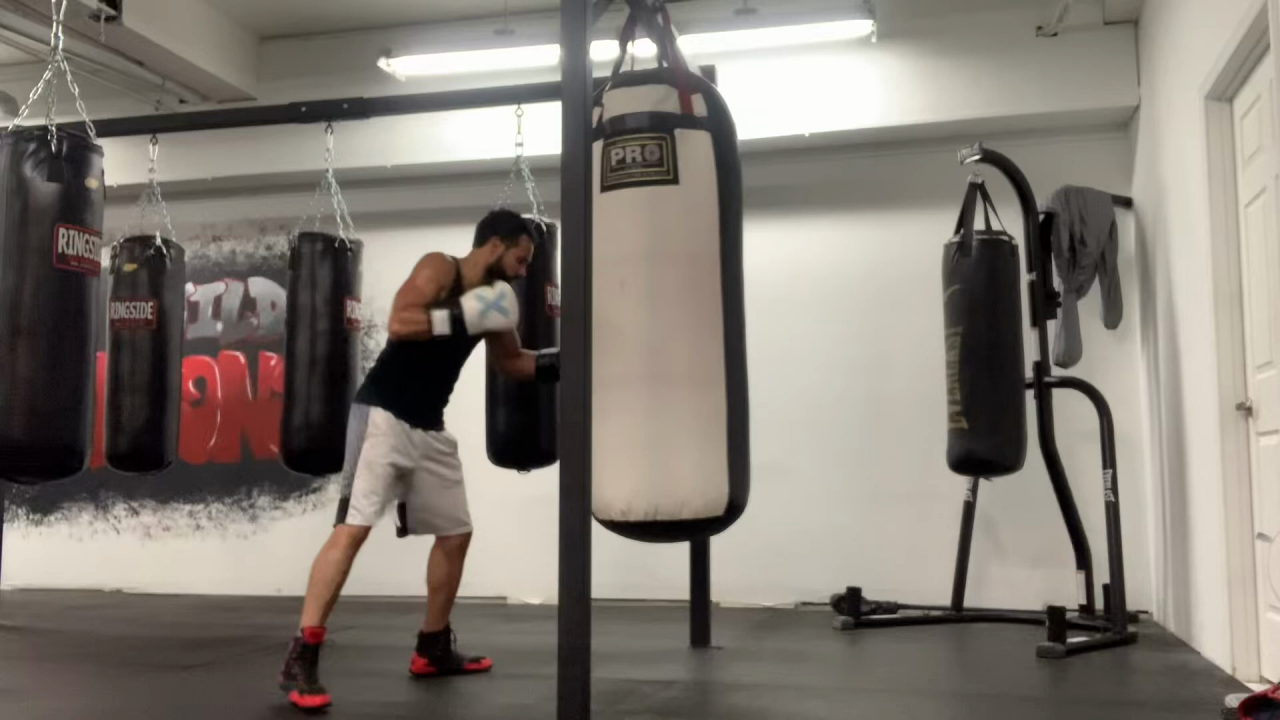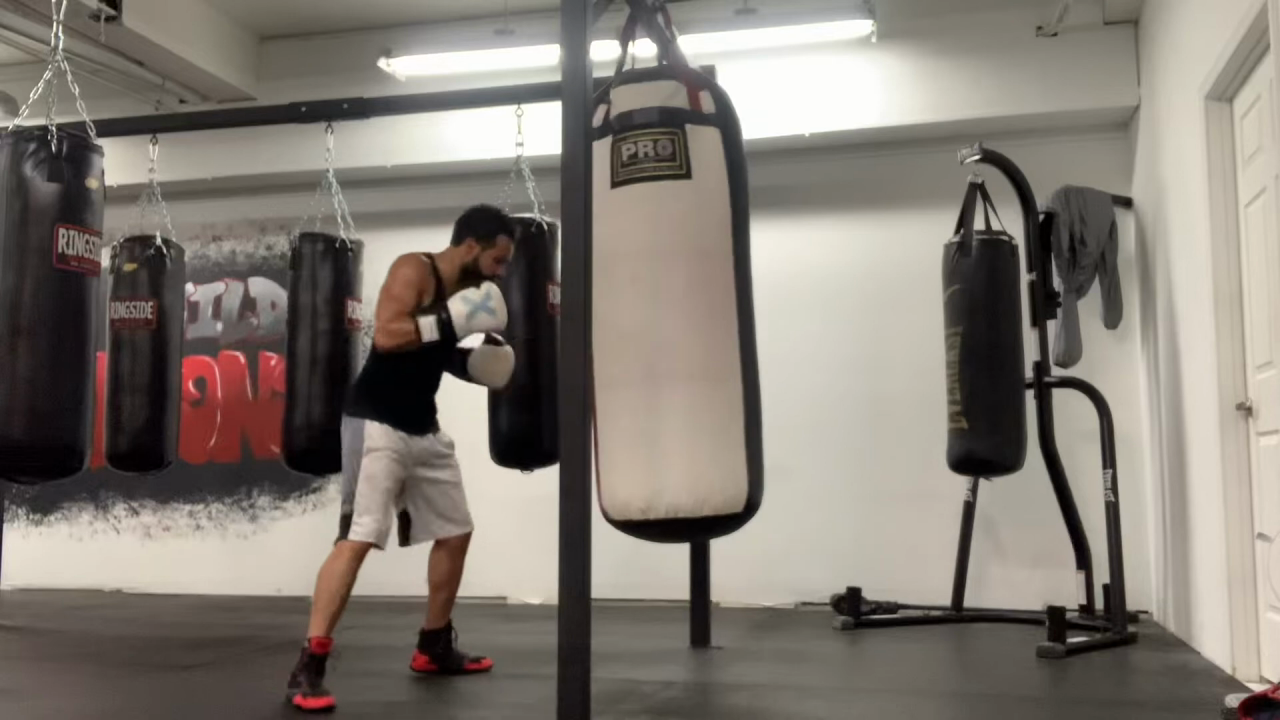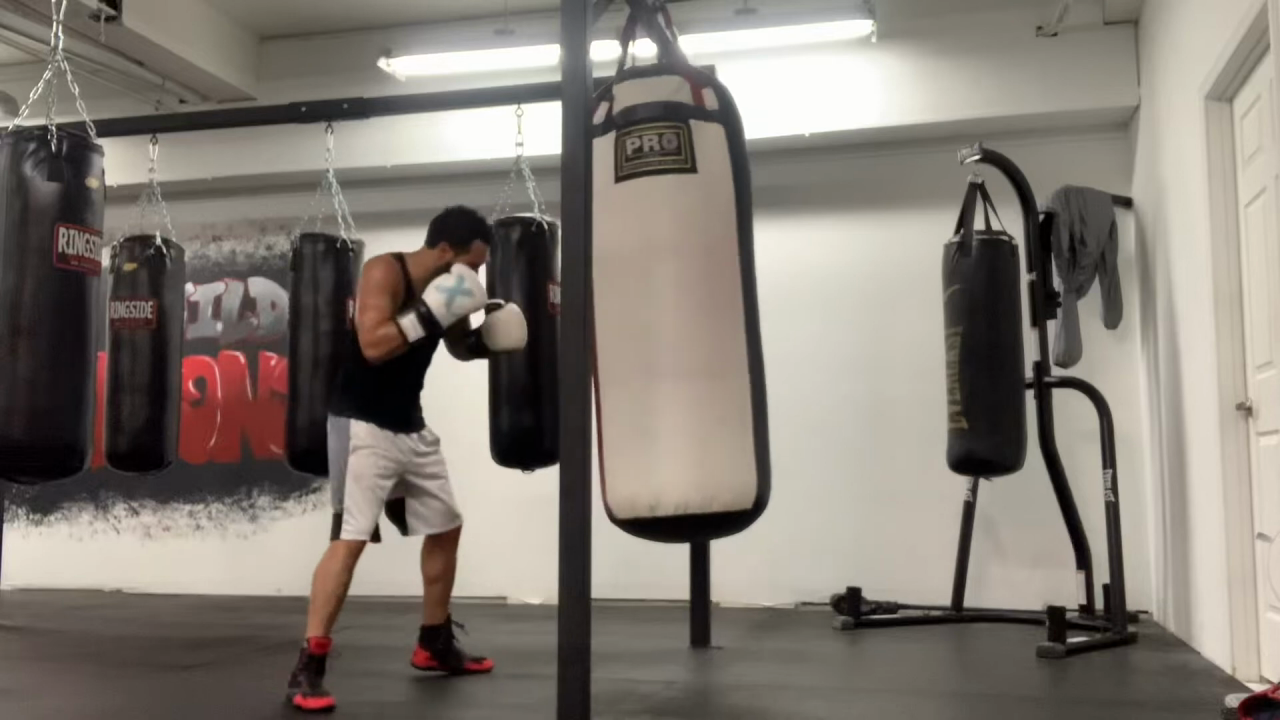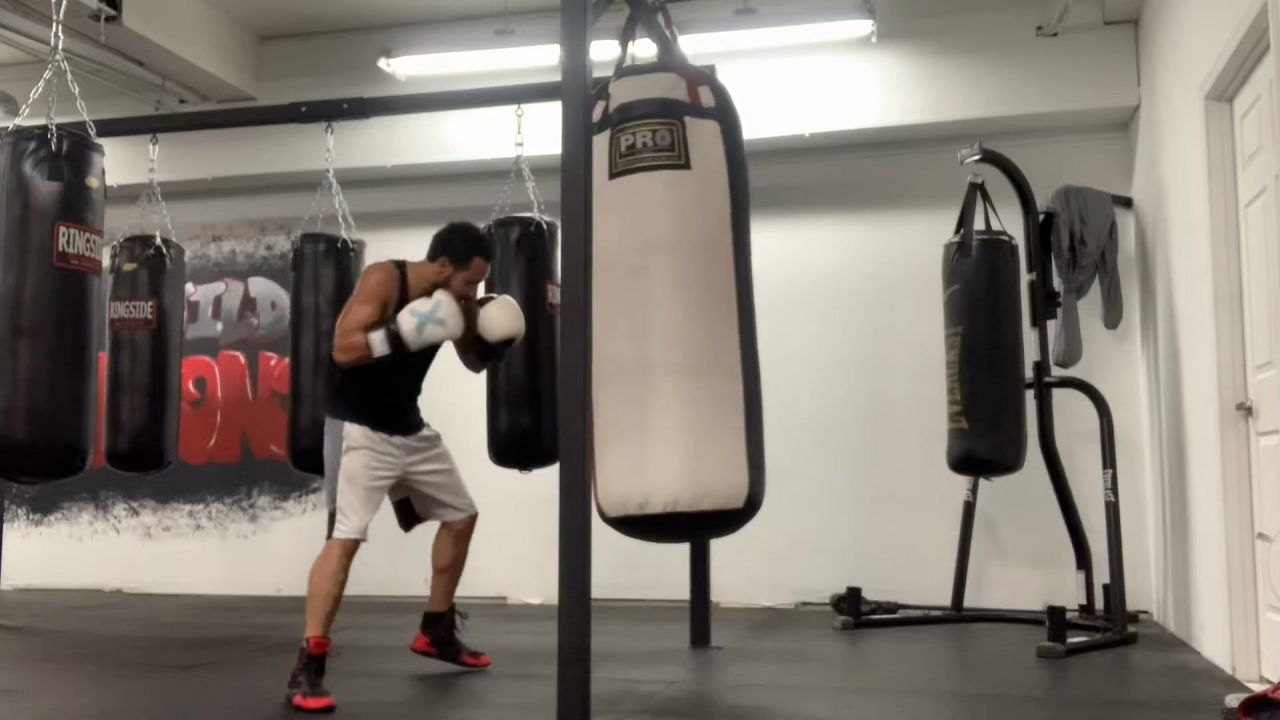
dt=0.2s
person 1, frame 1
left shoulder: (492, 294)
right shoulder: (438, 268)
left elbow: (517, 365)
right elbow: (400, 324)
right wrist: (464, 317)
left hip: (429, 428)
right hip: (382, 416)
left knee: (455, 534)
right knee: (353, 527)
left ankle: (433, 649)
right ankle: (300, 658)
person 1, frame 2
left shoulder: (462, 289)
right shoulder: (414, 270)
right elbow: (388, 336)
left wrist: (471, 357)
right wrist: (450, 320)
left hip: (424, 430)
right hip: (375, 426)
left knee: (455, 533)
right knee: (358, 539)
left ankle: (434, 646)
right ankle: (307, 668)
person 1, frame 3
left shoulder: (448, 284)
right shoulder: (384, 272)
left elbow: (461, 347)
right elbow: (373, 346)
left wrist: (491, 335)
right wrist: (432, 311)
left hip: (410, 427)
right hip: (361, 424)
left knee: (445, 530)
right knee: (350, 538)
left ankle: (434, 645)
right ankle: (308, 668)
person 1, frame 4
left shoulder: (456, 297)
right shoulder: (382, 279)
left elbow: (475, 360)
right elbow: (344, 349)
left wrist: (496, 333)
right wrist: (403, 333)
left hip: (409, 428)
right hip: (356, 425)
left knee: (461, 516)
right knee: (346, 536)
left ankle: (436, 630)
right ankle: (307, 669)
